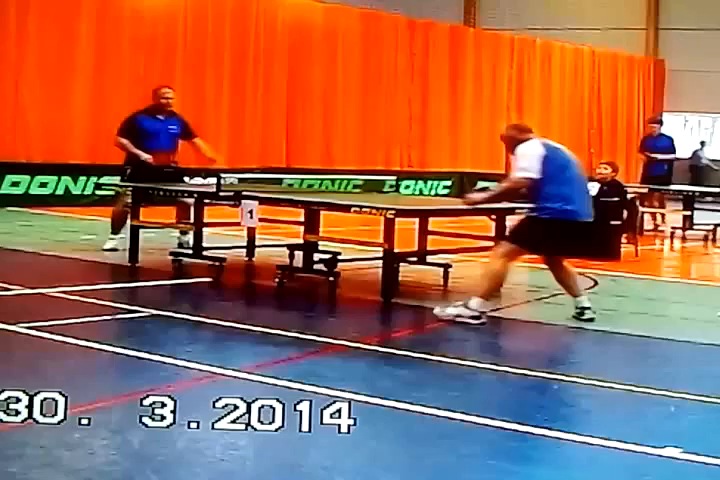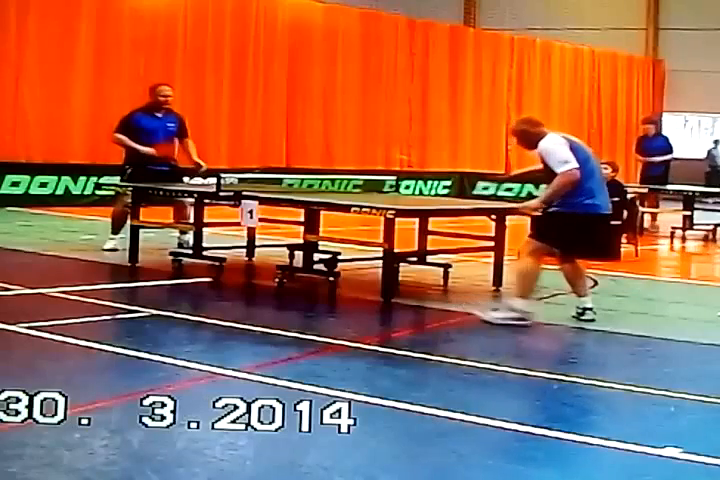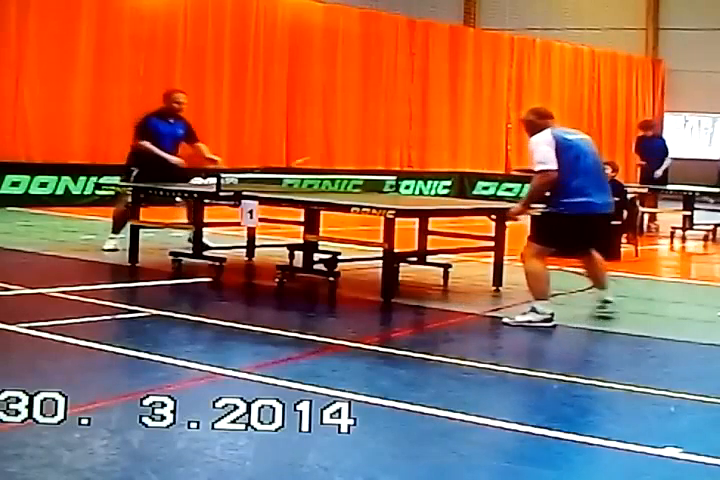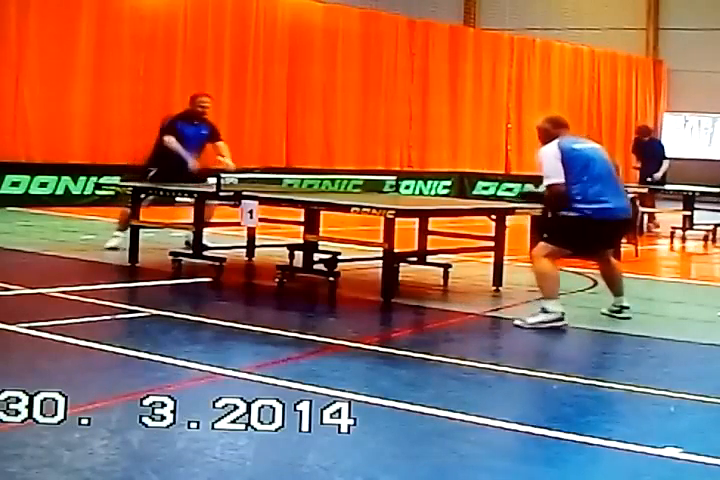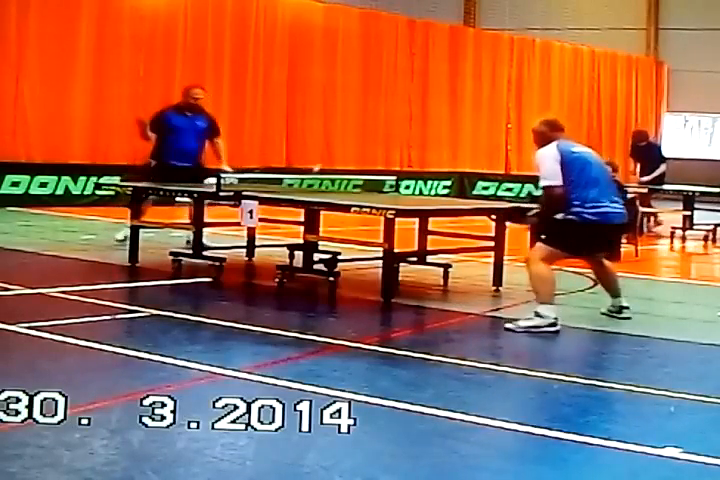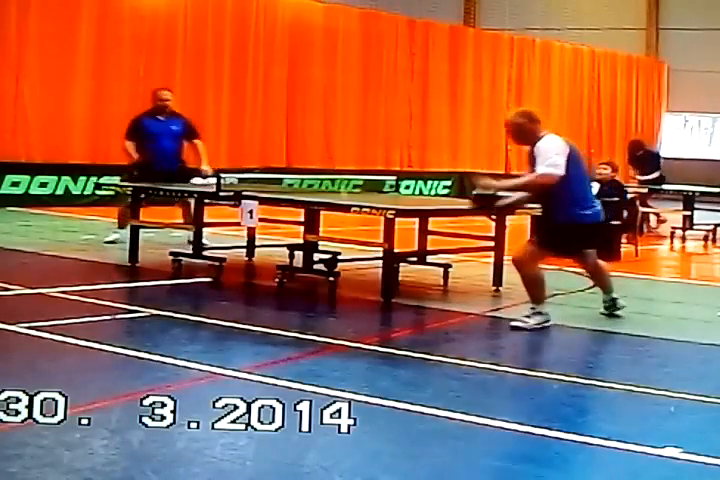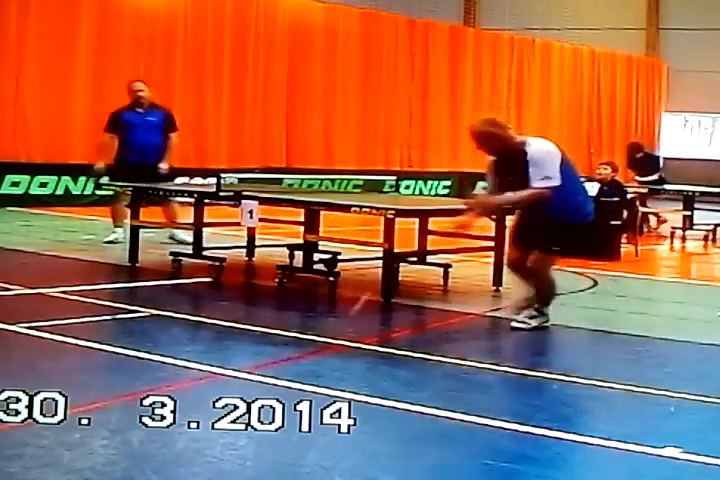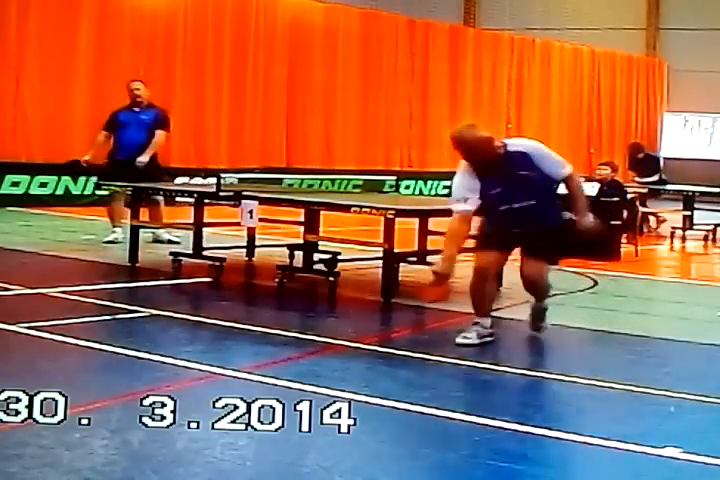
dt=0.3s
person 1, frame 1
left shoulder: (528, 147)
right shoulder: (556, 150)
left elbow: (521, 183)
left wrist: (484, 197)
left hip: (554, 215)
right hip: (579, 217)
left knee: (502, 254)
right knee: (554, 259)
left ankle: (474, 309)
right ankle: (583, 306)
person 1, frame 2
left shoulder: (548, 143)
right shoulder: (562, 139)
left elbow: (571, 175)
left wrist: (540, 201)
left hip: (575, 209)
right hip: (597, 209)
left knee: (529, 252)
right knee: (567, 257)
left ankle: (519, 309)
right ankle: (585, 306)
person 1, frame 3
left shoulder: (542, 138)
right shoulder: (580, 136)
left elbow: (548, 176)
left wrist: (524, 205)
left hip: (571, 208)
right hip: (601, 206)
left knee: (533, 254)
right knee: (587, 251)
left ankle: (542, 311)
right ankle: (604, 300)
person 1, frame 4
left shoulder: (551, 149)
right shoulder: (593, 146)
left elbow: (558, 190)
left wrist: (550, 213)
left hip: (588, 214)
right hip: (620, 212)
left knee: (541, 255)
right knee: (603, 256)
left ankle: (552, 310)
right ankle: (620, 304)
person 1, frame 5
left shoulder: (547, 152)
right shoulder: (586, 152)
left elbow: (555, 193)
left wrist: (540, 219)
right wrist: (548, 215)
left hip: (587, 218)
right hip: (615, 216)
left knee: (537, 258)
right knee: (595, 258)
left ankle: (546, 316)
right ankle: (619, 305)
person 1, frame 6
left shoulder: (550, 145)
right shoulder: (538, 150)
left elbow: (548, 180)
right elbow: (537, 189)
left wrist: (501, 185)
right wrist: (507, 202)
left hip: (573, 218)
right hip: (584, 215)
left knee: (523, 258)
right knee: (588, 259)
left ankle: (540, 313)
right ankle: (611, 300)
person 1, frame 7
left shoulder: (540, 150)
right shoulder: (498, 163)
left elbow: (542, 192)
right elbow: (495, 196)
left wrist: (499, 201)
right wrist: (471, 215)
left hip: (571, 216)
right hip: (537, 213)
left knee: (537, 265)
right knee: (515, 260)
left ankle: (540, 312)
right ankle: (537, 295)
person 1, frame 8
left shoulder: (528, 150)
right shoulder: (467, 173)
left elbow: (570, 178)
right elbow: (461, 217)
left wrist: (582, 214)
right wrist: (446, 260)
left hip: (544, 222)
right hip: (498, 224)
left knee: (534, 276)
right knee: (484, 267)
left ankle: (540, 305)
right ankle: (482, 324)
person 2, frame 1
left shoulder: (178, 120)
right shoulder: (137, 118)
left elbow: (194, 139)
right elbow: (120, 140)
left wrist: (209, 154)
right wrist: (139, 153)
left hip: (168, 170)
right hip: (139, 169)
left knee: (185, 202)
right knee: (124, 202)
left ankle: (185, 238)
right ankle: (113, 238)
person 2, frame 2
left shoulder: (175, 118)
right shoulder: (136, 116)
left elbow: (185, 140)
right elbow: (117, 137)
left wrist: (194, 158)
right wrist: (139, 148)
left hip: (167, 168)
right hip: (139, 168)
left knee: (182, 201)
right knee: (124, 202)
left ankle: (184, 238)
right ankle: (113, 238)
person 2, frame 3
left shoulder: (183, 124)
right shoulder: (150, 120)
left elbow: (196, 143)
right elbow: (141, 144)
left wrist: (209, 156)
right wrist: (167, 157)
left hip: (168, 169)
right hip: (142, 168)
right knee: (127, 202)
right ankle: (113, 238)
person 2, frame 4
left shoulder: (208, 126)
right shoulder: (175, 122)
left elbow: (219, 144)
right elbow: (168, 140)
left wrist: (226, 158)
right wrist: (187, 158)
left hip: (188, 173)
right hip: (161, 170)
right ankle: (118, 236)
person 2, frame 5
left shoulder: (207, 119)
right shoulder: (166, 114)
left elbow: (216, 141)
right elbow: (151, 135)
left wrist: (223, 163)
right wrist: (147, 133)
left hip: (193, 167)
right hip: (163, 164)
right ankle: (131, 229)
person 2, frame 6
left shoulder: (182, 121)
right shoulder: (140, 121)
left elbow: (196, 143)
right elbow: (129, 143)
left wrist: (204, 164)
right wrist: (135, 157)
left hip: (175, 171)
right hip: (145, 170)
left knee: (187, 201)
right ankle: (120, 232)
person 2, frame 7
left shoulder: (163, 113)
right shoulder: (120, 114)
left elbow: (172, 138)
right elbow: (110, 137)
left wrist: (165, 161)
right wrist: (102, 161)
left hip: (155, 165)
right hip: (126, 165)
left knee: (167, 197)
right knee: (120, 197)
left ankle: (174, 231)
right ankle: (118, 232)
person 2, frame 8
left shoulder: (158, 114)
right shoulder: (118, 114)
left elbow: (160, 136)
right elbow: (105, 135)
left wrist: (146, 155)
right wrist: (90, 154)
left hip: (146, 164)
right hip: (118, 163)
left knee: (154, 198)
right knee: (116, 196)
left ankle: (159, 232)
right ankle: (117, 231)
